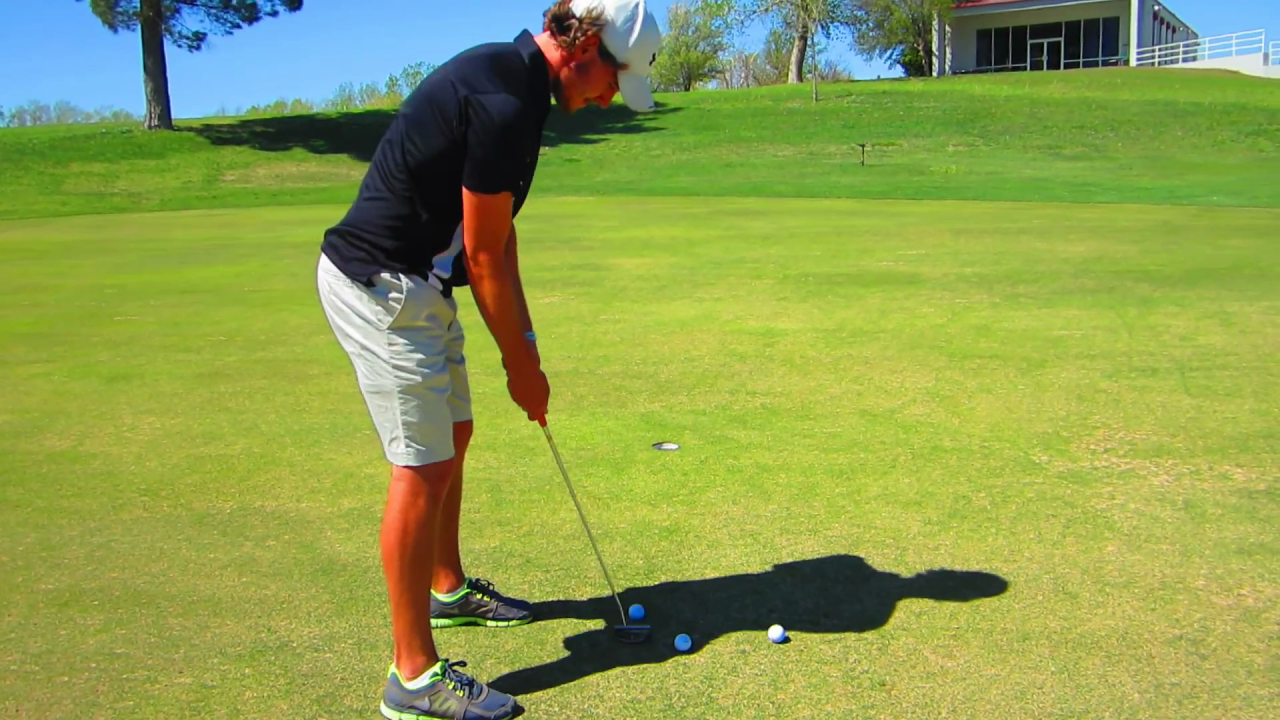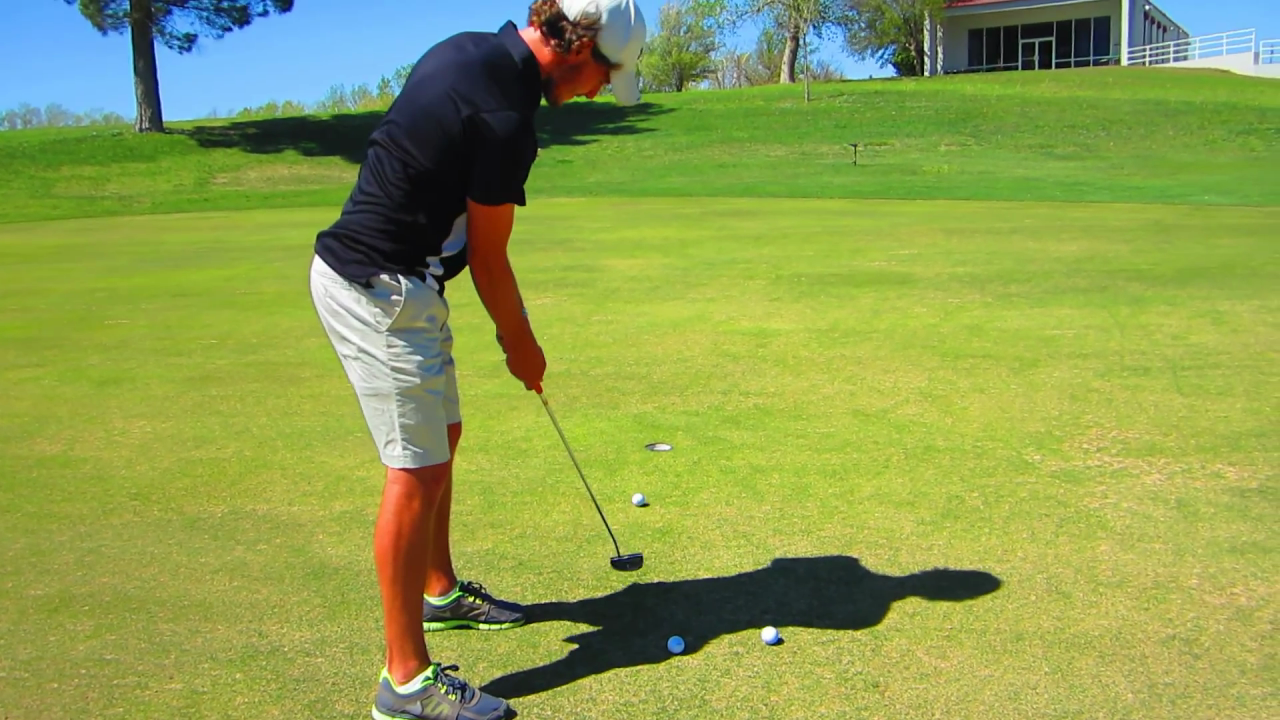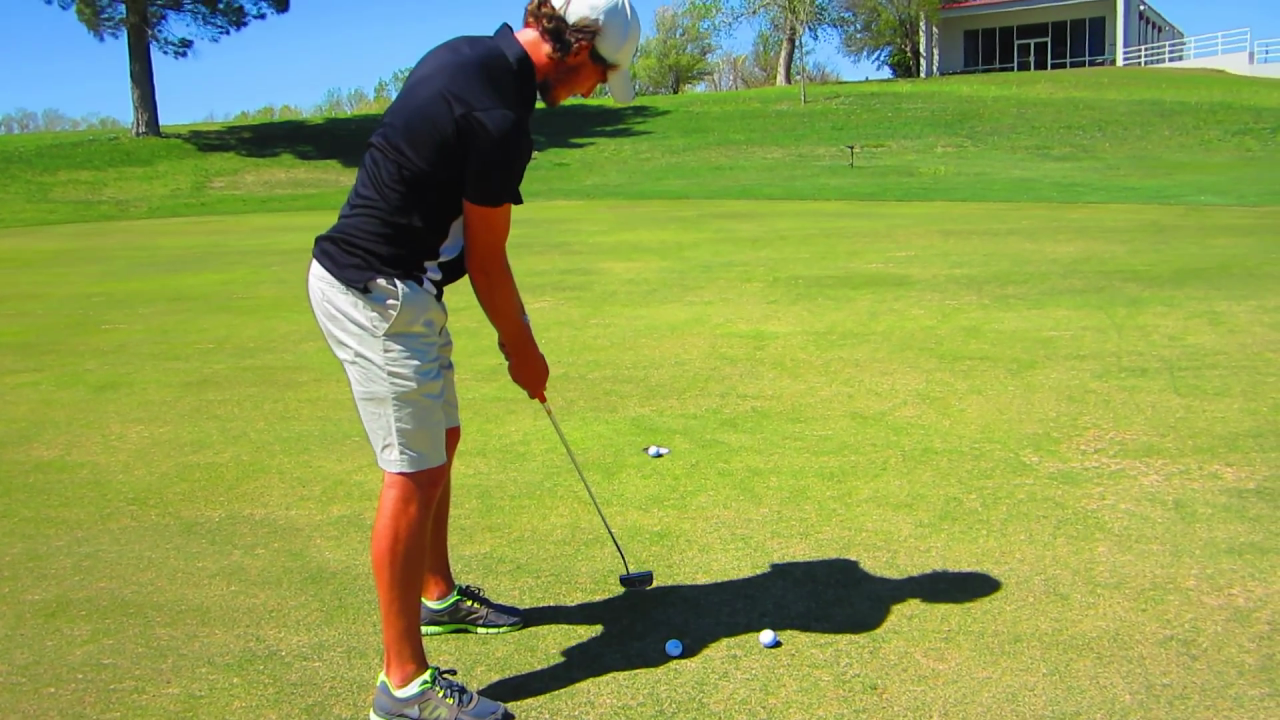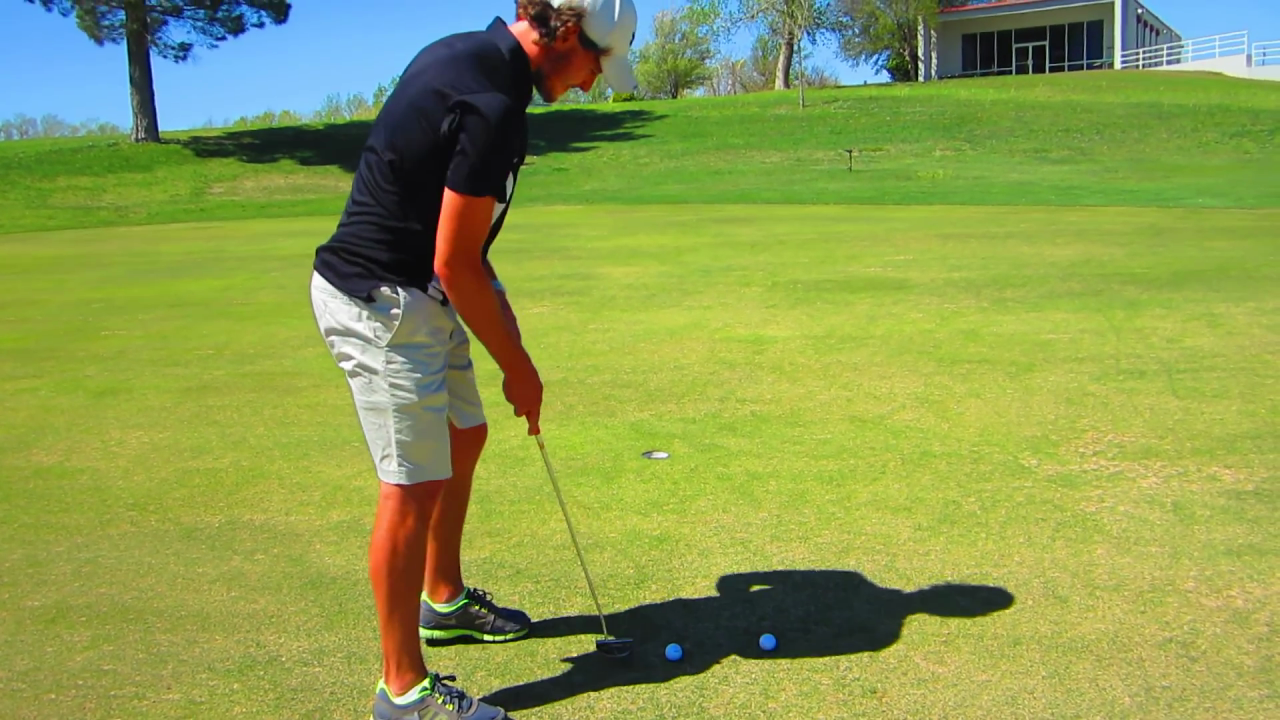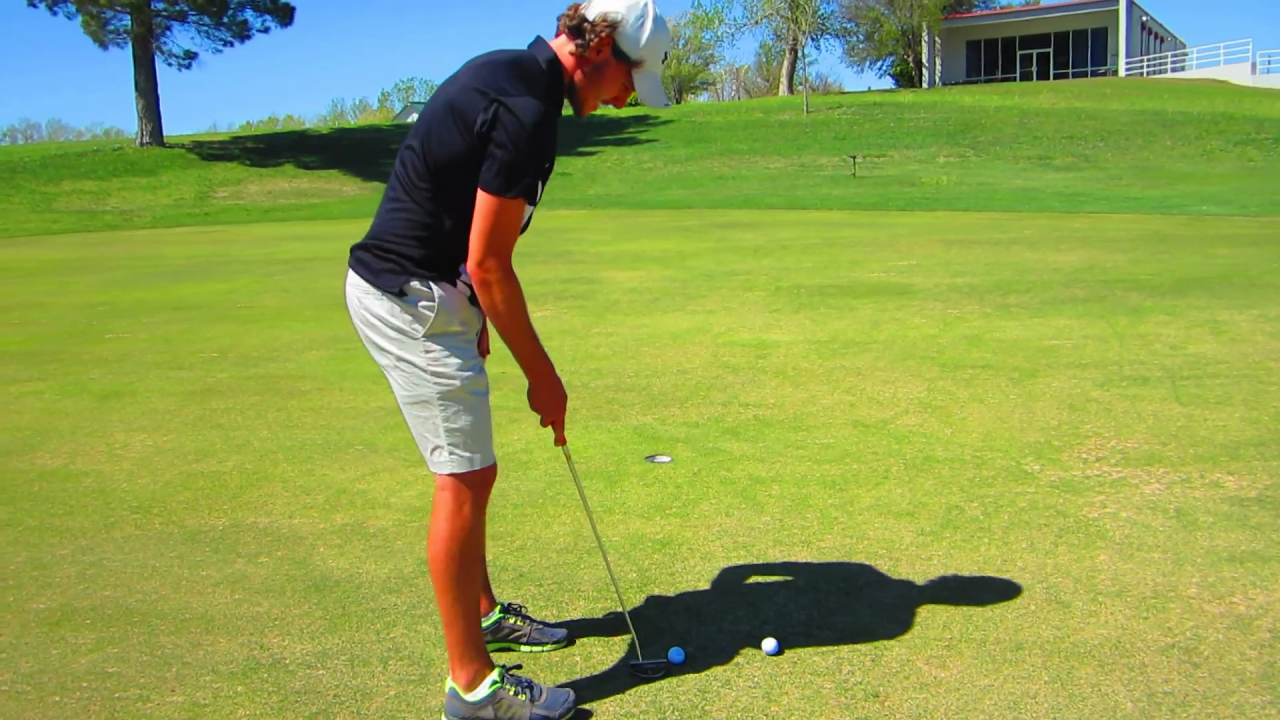
dt=0.5s
person 1, frame 1
left shoulder: (503, 71)
right shoulder: (503, 105)
left elbow: (495, 238)
right elbow: (484, 258)
left wrist: (524, 344)
right wrist: (521, 364)
left hip: (414, 279)
right hip: (381, 285)
left knee: (451, 437)
right knee: (422, 465)
left ankle: (448, 589)
person 1, frame 2
right shoulder: (504, 117)
right elbow: (488, 258)
left wrist: (515, 329)
right wrist: (522, 346)
left hip: (395, 278)
right hip: (380, 288)
left knee: (442, 439)
right knee: (417, 468)
left ankle: (441, 592)
person 1, frame 3
right shoulder: (499, 115)
right elbow: (486, 262)
left wrist: (517, 325)
right wrist: (524, 352)
left hip: (394, 283)
right hip: (377, 293)
left knee: (438, 444)
right knee: (413, 473)
left ankle: (438, 596)
person 1, frame 4
right shoulder: (494, 105)
right elbow: (451, 264)
left wrist: (497, 307)
right wrist: (517, 364)
left hip: (405, 292)
right hip: (383, 302)
left knee: (463, 439)
right knee: (414, 486)
left ankle: (445, 599)
person 1, frame 5
left shoulder: (503, 69)
right shoulder: (527, 112)
right elbow: (488, 264)
left wrist: (472, 317)
right wrist: (541, 374)
left hip: (422, 287)
right hip: (410, 299)
left knee: (471, 462)
right knee: (464, 476)
left ankle: (482, 612)
